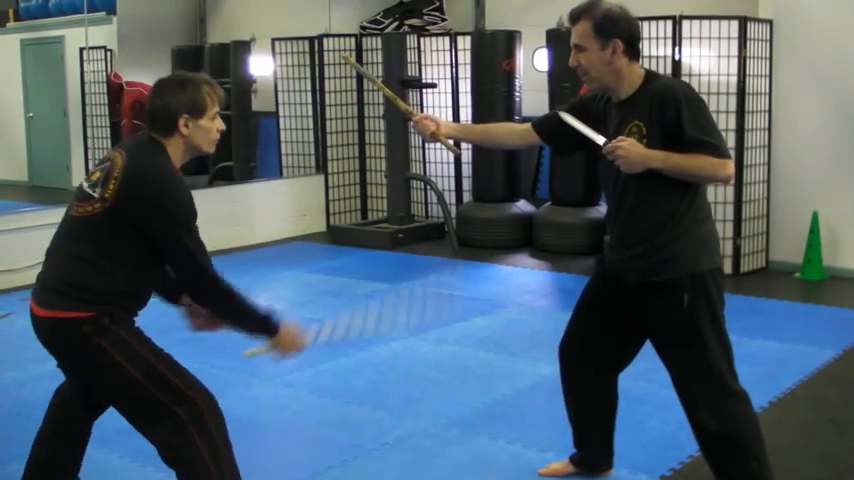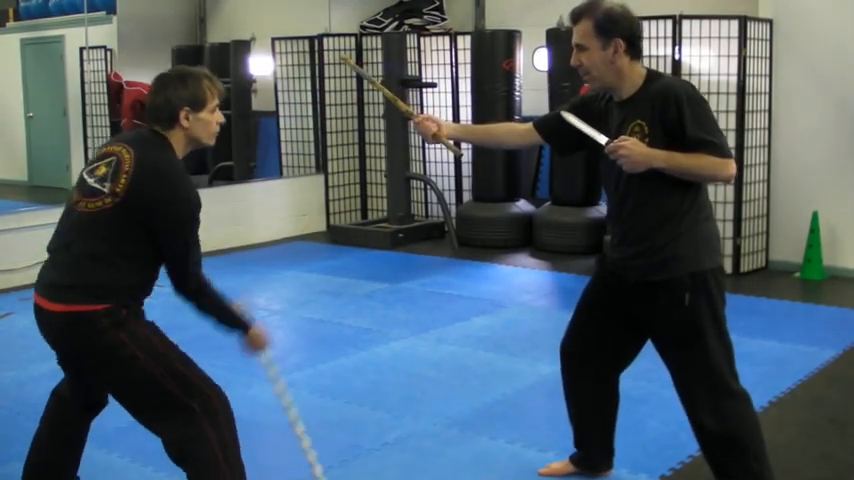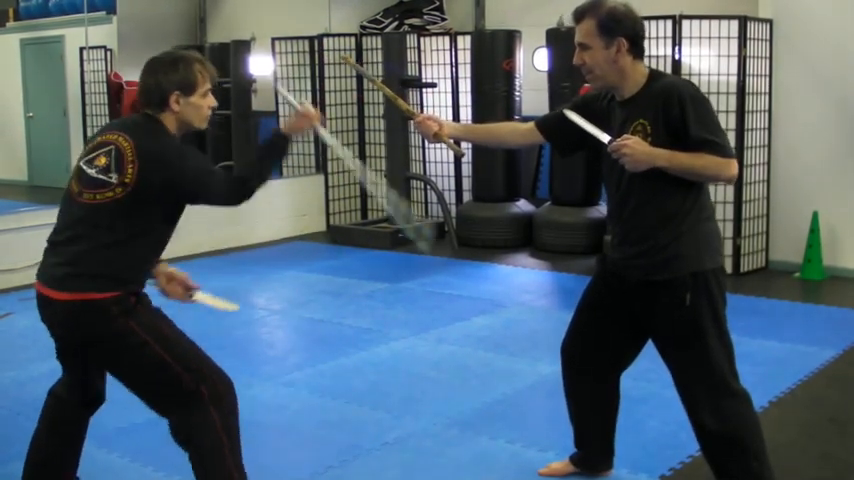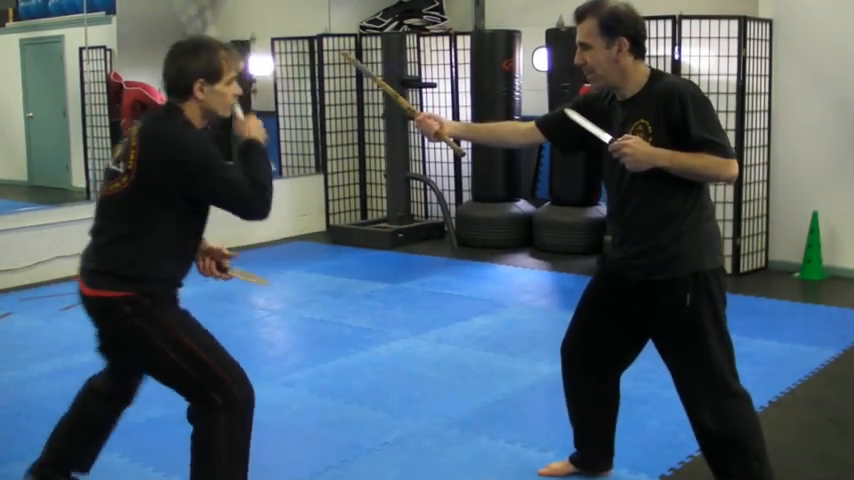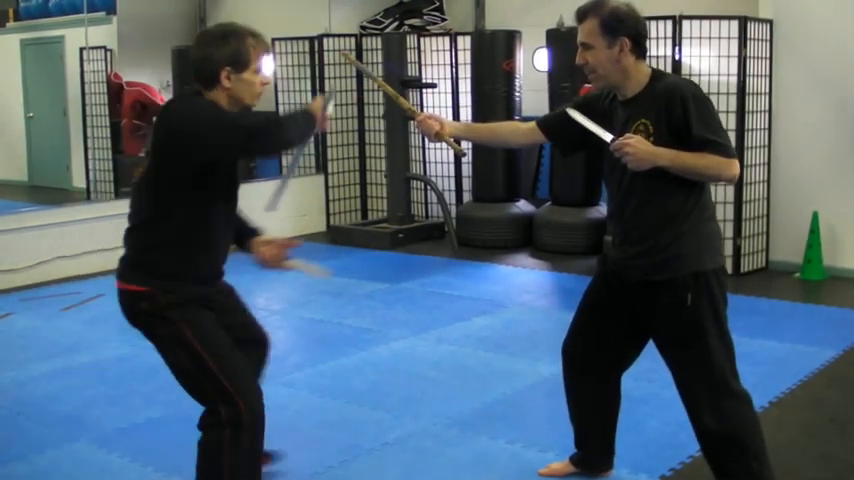
dt=0.2s
person 1, frame 1
left shoulder: (671, 96)
right shoulder: (595, 107)
left elbow: (723, 168)
right elbow: (523, 134)
left wrist: (650, 157)
right wrist: (450, 129)
left hip: (682, 270)
right hip: (622, 265)
left knee: (711, 390)
right knee: (581, 356)
person 1, frame 2
left shoulder: (673, 96)
right shoulder: (596, 107)
left elbow: (724, 167)
right elbow: (525, 133)
left wrist: (651, 157)
right wrist: (451, 130)
left hip: (683, 270)
right hip: (623, 264)
left knee: (711, 390)
right knee: (582, 356)
person 1, frame 3
left shoulder: (675, 96)
right shoulder: (598, 106)
left elbow: (727, 168)
right elbow: (527, 133)
left wrist: (655, 156)
right wrist: (453, 129)
left hip: (685, 269)
right hip: (625, 264)
left knee: (712, 390)
right knee: (583, 357)
person 1, frame 4
left shoulder: (676, 96)
right shoulder: (598, 106)
left elbow: (727, 168)
right elbow: (527, 132)
left wrist: (655, 155)
right wrist: (454, 128)
left hip: (685, 269)
right hip: (624, 264)
left knee: (712, 390)
right knee: (583, 357)
person 1, frame 5
left shoulder: (677, 96)
right shoulder: (599, 106)
left elbow: (728, 168)
right elbow: (527, 132)
left wrist: (657, 155)
right wrist: (454, 128)
left hip: (685, 269)
right hip: (625, 264)
left knee: (712, 390)
right knee: (584, 357)
person 2, frame 1
left shoulder: (131, 158)
right shoulder: (161, 188)
right elbow: (202, 279)
left wrist: (185, 298)
right wrist: (271, 328)
left hip: (55, 307)
right hip: (84, 320)
left knee: (85, 388)
right knee: (191, 415)
person 2, frame 2
left shoulder: (122, 149)
right shoulder: (168, 184)
right elbow: (188, 280)
right wrist: (243, 327)
left hip: (53, 300)
right hip: (95, 315)
left knee: (85, 386)
right knee: (203, 410)
person 2, frame 3
left shoulder: (110, 134)
right shoulder: (169, 156)
right elbow: (231, 190)
left wrist: (149, 267)
right wrist: (287, 134)
left hip: (54, 292)
right hip: (101, 301)
left knee: (80, 386)
right knee: (205, 393)
person 2, frame 4
left shoulder: (157, 129)
right shoulder: (178, 143)
right elbow: (254, 203)
left wrist: (196, 247)
right wrist: (254, 144)
left hip: (110, 283)
right hip: (133, 296)
left knee: (119, 377)
right knee: (229, 394)
person 2, frame 5
left shoulder: (219, 124)
right shoulder: (186, 120)
right elbow: (266, 134)
left wrist: (249, 238)
right wrist: (312, 117)
left hip: (196, 277)
right hip: (159, 292)
left knee: (248, 348)
right knee: (238, 403)
